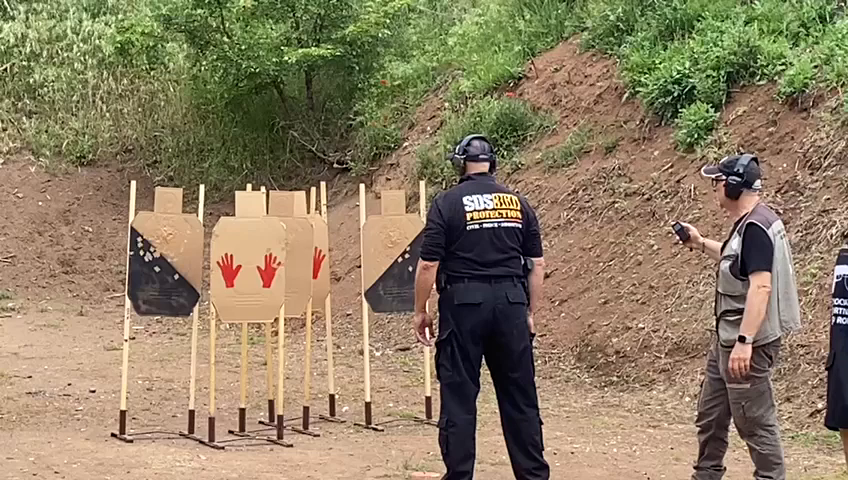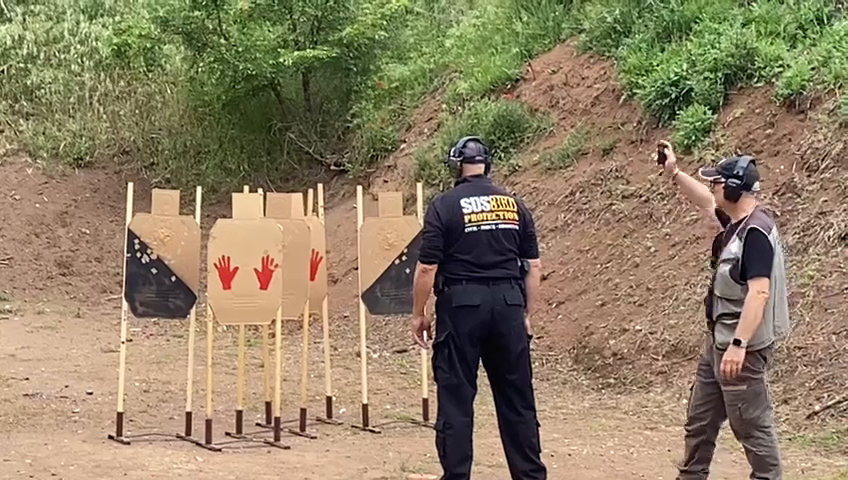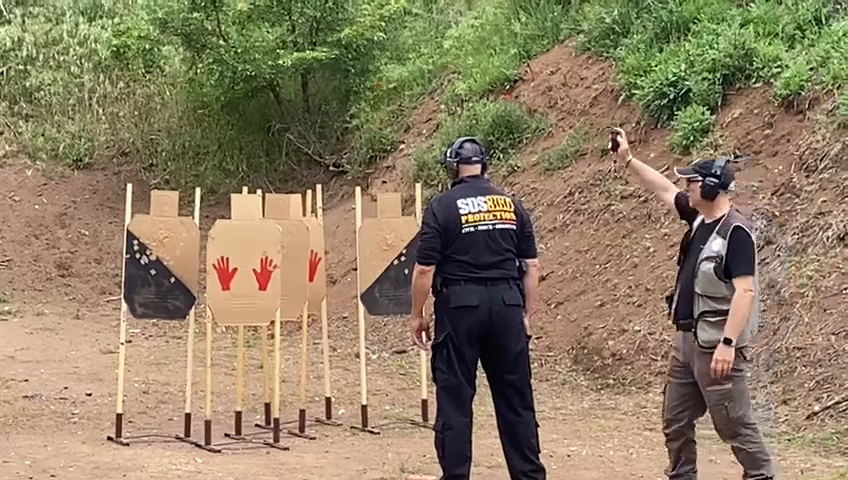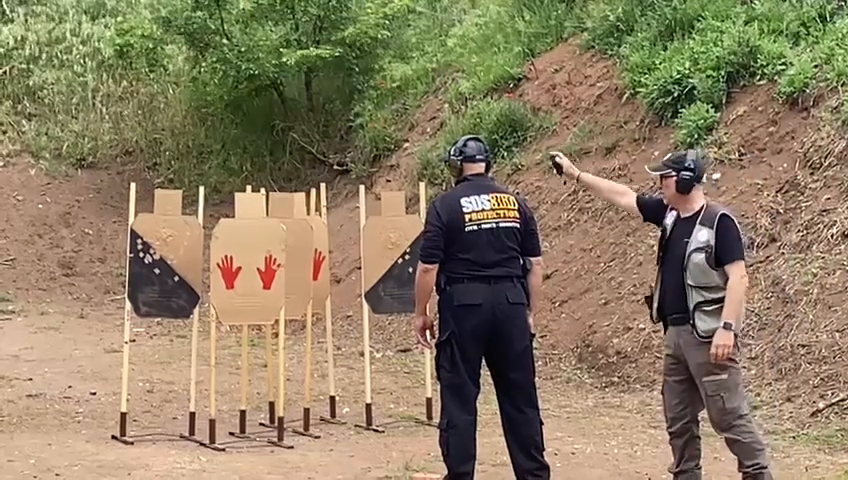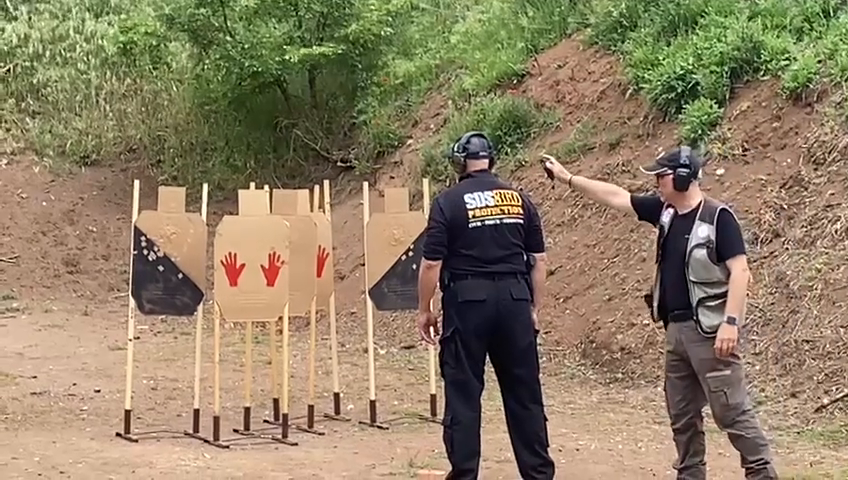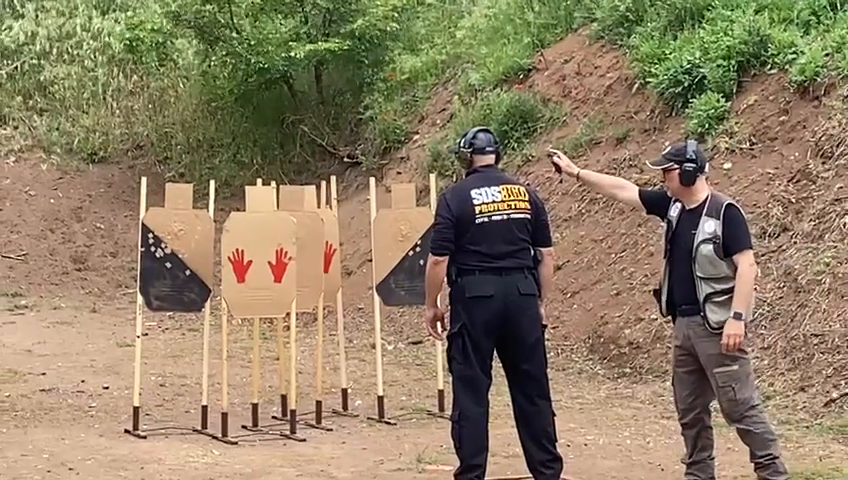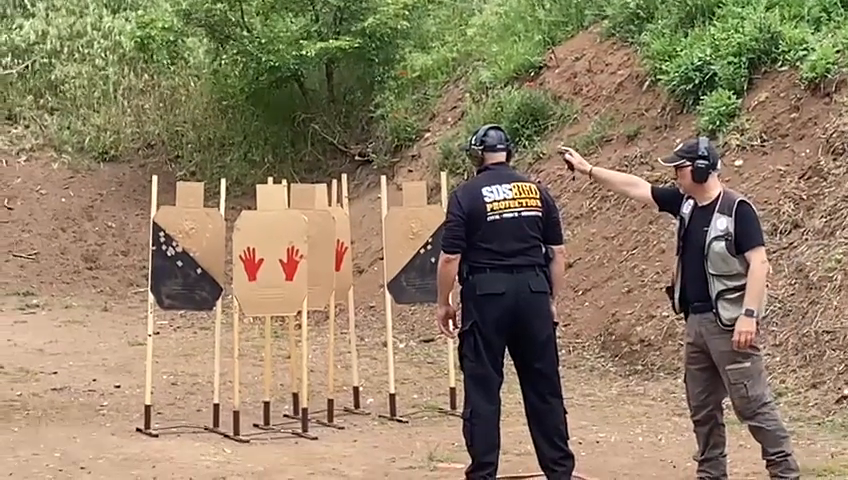
dt=0.4s
person 1, frame 1
left shoulder: (447, 202)
right shoulder: (518, 202)
left elbow: (428, 264)
right elbow: (537, 264)
left wrist: (420, 310)
right wrist: (530, 311)
left hip: (463, 302)
right hip: (510, 302)
left knee: (458, 395)
right knee: (520, 395)
person 1, frame 2
left shoulder: (445, 205)
right shoulder: (514, 204)
left elbow: (427, 267)
right elbow: (533, 266)
left wrist: (418, 314)
right wrist: (527, 313)
left hip: (461, 305)
right hip: (507, 304)
left knee: (456, 397)
right knee: (517, 397)
person 1, frame 3
left shoulder: (442, 205)
right shoulder: (512, 204)
left elbow: (424, 269)
right elbow: (531, 266)
left wrist: (417, 315)
right wrist: (526, 313)
left hip: (459, 306)
right hip: (506, 304)
left knee: (455, 398)
right knee: (516, 397)
person 1, frame 4
left shoulder: (445, 204)
right shoulder: (516, 203)
left elbow: (428, 267)
right elbow: (535, 264)
left wrist: (420, 313)
right wrist: (530, 311)
left hip: (463, 304)
right hip: (510, 303)
left knee: (459, 397)
right knee: (520, 396)
person 1, frame 5
left shoulder: (448, 201)
right shoulder: (520, 199)
left elbow: (431, 264)
right elbow: (538, 259)
left wrist: (424, 309)
right wrist: (533, 307)
left hip: (467, 300)
right hip: (514, 299)
left knee: (463, 393)
right knee: (524, 393)
person 1, frame 6
left shoulder: (455, 196)
right shoulder: (526, 193)
left elbow: (438, 259)
right elbow: (546, 254)
left wrist: (431, 305)
right wrist: (541, 301)
left hip: (474, 296)
right hip: (521, 294)
left knee: (471, 389)
right knee: (532, 388)
person 1, frame 7
left shoulder: (466, 194)
right shoulder: (537, 191)
left elbow: (450, 257)
right elbow: (557, 252)
left wrist: (443, 303)
right wrist: (551, 298)
left hip: (485, 294)
right hip: (533, 292)
left knee: (482, 388)
right knee: (544, 385)
person 2, frame 1
left shoulder: (756, 228)
right shoulder: (748, 221)
left elbow: (761, 287)
left wrist: (744, 341)
right wrist: (703, 243)
left hip: (747, 341)
right hip: (728, 336)
left knee: (754, 420)
right knee: (710, 414)
person 2, frame 2
left shoulder: (756, 232)
right shoulder: (737, 220)
left elbow: (759, 293)
right elbow: (708, 204)
left wrist: (738, 344)
right wrist: (675, 173)
left hip: (741, 344)
right hip: (718, 339)
left knee: (750, 423)
right knee: (700, 418)
person 2, frame 3
left shoulder: (735, 231)
right shoulder: (699, 217)
left elbow: (745, 291)
right elbow: (665, 190)
left wrist: (728, 343)
right wrist: (627, 158)
left hip: (716, 343)
right hip: (687, 338)
left knee: (735, 424)
right knee: (676, 421)
person 2, frame 4
left shoulder: (719, 221)
right shoulder: (669, 213)
left elbow: (738, 277)
right elbow: (623, 196)
left wrist: (727, 327)
right wrist: (576, 174)
left hip: (708, 335)
right hip: (675, 333)
left knee: (729, 416)
right knee: (678, 418)
person 2, frame 5
left shoulder: (718, 216)
right shoulder: (665, 211)
left elbow: (740, 271)
right elbow: (615, 196)
left wrist: (731, 322)
right wrist: (568, 178)
left hip: (710, 331)
right hip: (676, 329)
left knee: (732, 411)
right knee: (682, 414)
person 2, frame 6
left shoulder: (724, 211)
right shoulder: (673, 205)
left elbow: (747, 266)
right elbow: (622, 189)
left wrist: (737, 317)
right wrist: (575, 172)
left hip: (716, 325)
right hip: (683, 324)
left knee: (740, 406)
right knee: (689, 409)
person 2, frame 7
left shoulder: (737, 208)
right shoulder: (685, 202)
left elbow: (759, 263)
right elbow: (635, 186)
left wrist: (749, 314)
right wrist: (588, 169)
left hip: (728, 322)
right hip: (696, 322)
left knee: (753, 403)
right knee: (702, 406)
